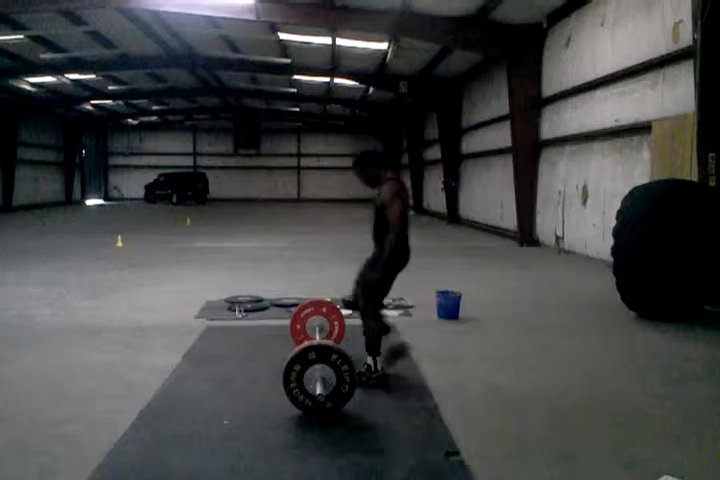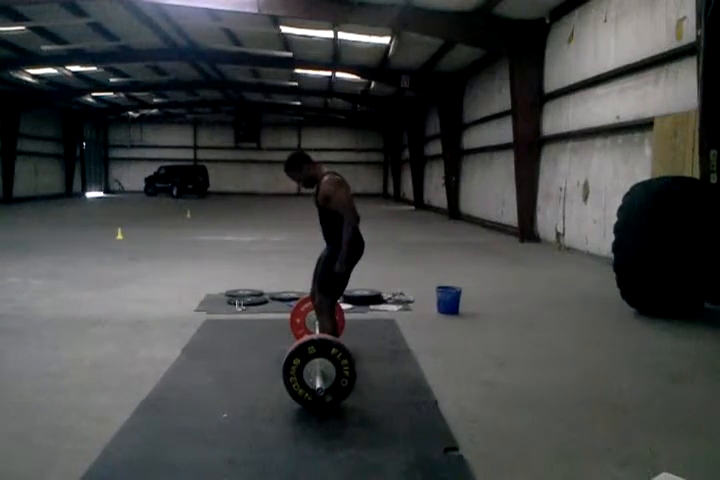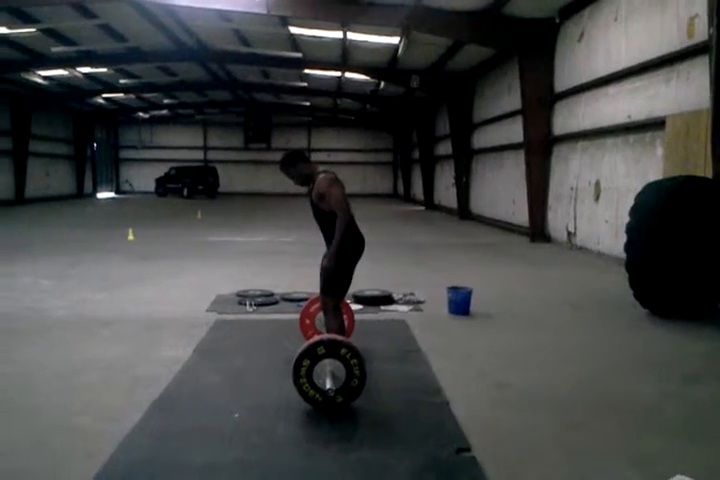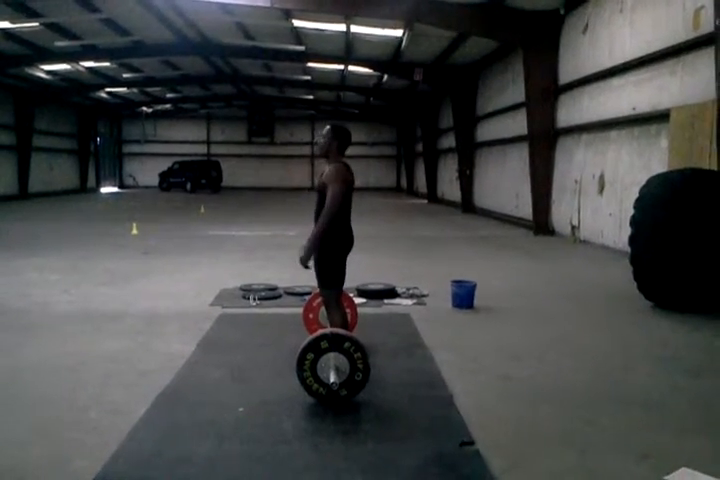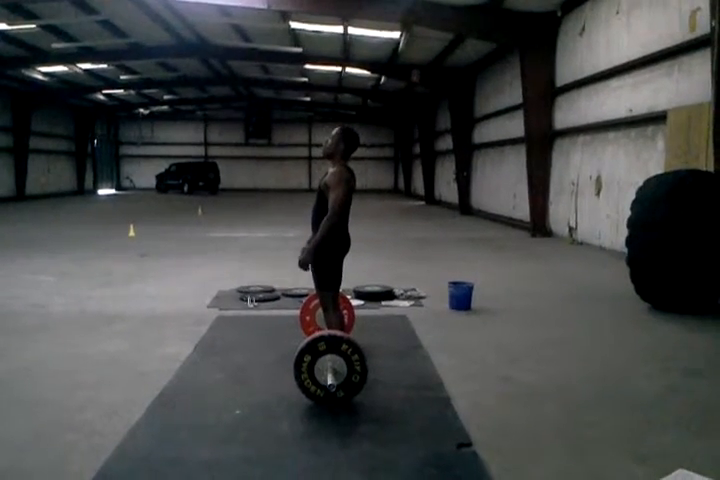
dt=1s
person 1, frame 1
left shoulder: (391, 189)
right shoulder: (385, 187)
left elbow: (396, 231)
left wrist: (380, 268)
right wrist: (377, 260)
left hip: (390, 255)
right hip: (385, 252)
left knee: (367, 307)
right knee: (356, 300)
left ankle: (374, 369)
right ankle: (393, 345)
person 1, frame 2
left shoulder: (330, 183)
right shoulder: (324, 183)
left elbow: (351, 218)
left wrist: (343, 258)
left hip: (342, 248)
right hip: (335, 246)
left knee: (323, 305)
right knee: (316, 297)
person 1, frame 3
left shoulder: (325, 181)
right shoulder: (317, 183)
left elbow: (344, 215)
left wrist: (332, 254)
right wrist: (331, 252)
left hip: (345, 247)
right hip: (339, 246)
left knee: (330, 305)
right knee: (327, 302)
person 1, frame 4
left shoulder: (336, 171)
right shoulder: (335, 169)
left elbow: (329, 211)
left wrist: (310, 247)
right wrist: (312, 242)
left hip: (333, 241)
right hip: (332, 239)
left knee: (332, 299)
right knee: (331, 298)
person 1, frame 5
left shoulder: (338, 174)
right shoulder: (336, 172)
left elbow: (333, 216)
left wrist: (310, 249)
right wrist: (311, 243)
left hip: (329, 245)
right hip: (327, 243)
left knee: (329, 304)
right knee: (330, 302)
